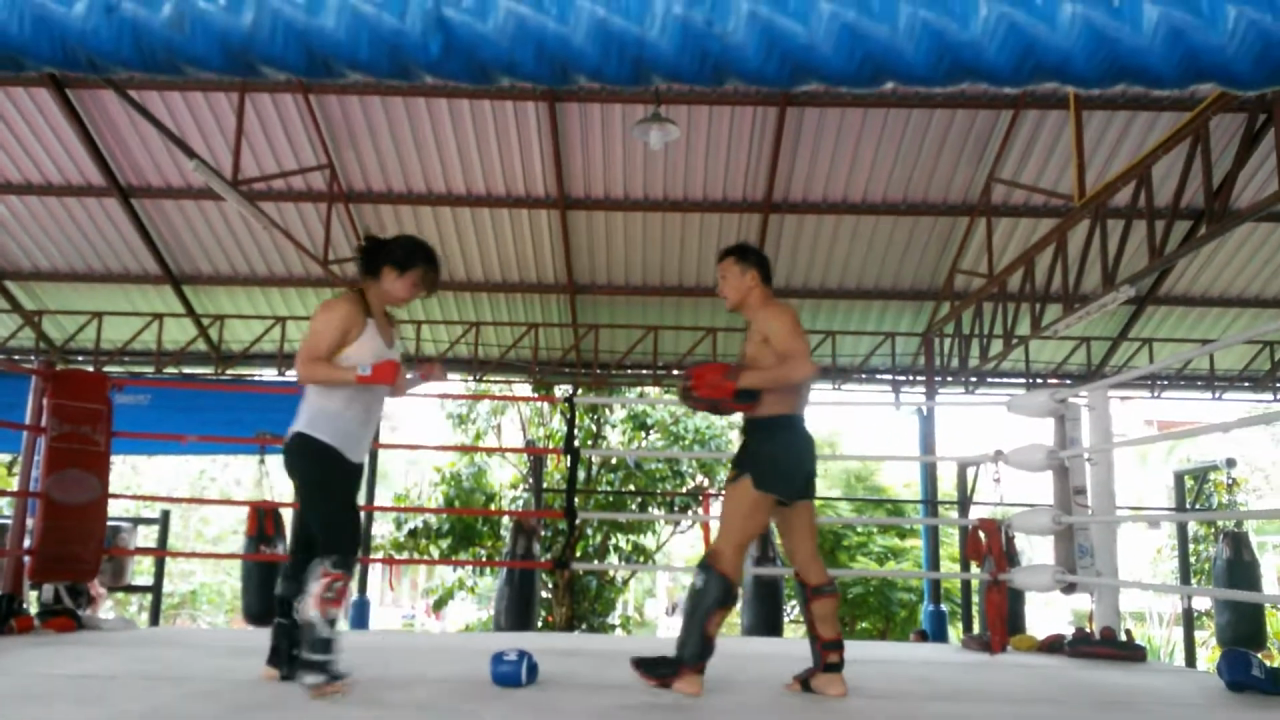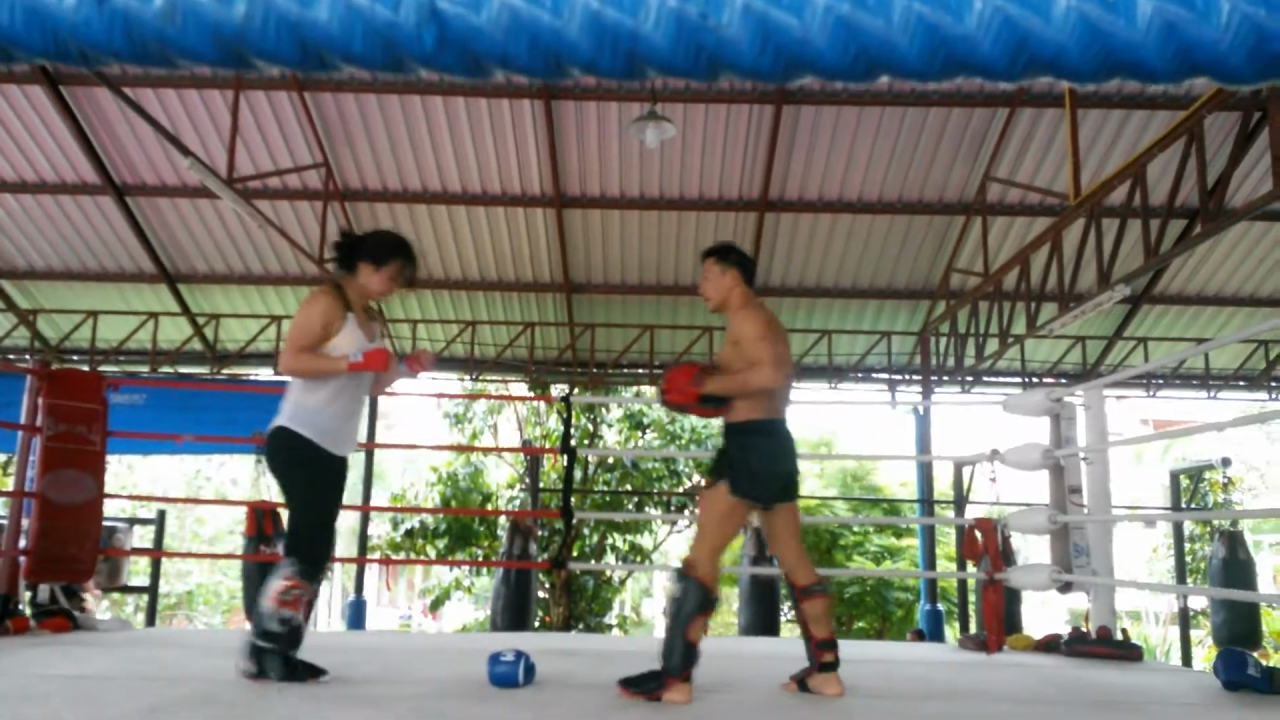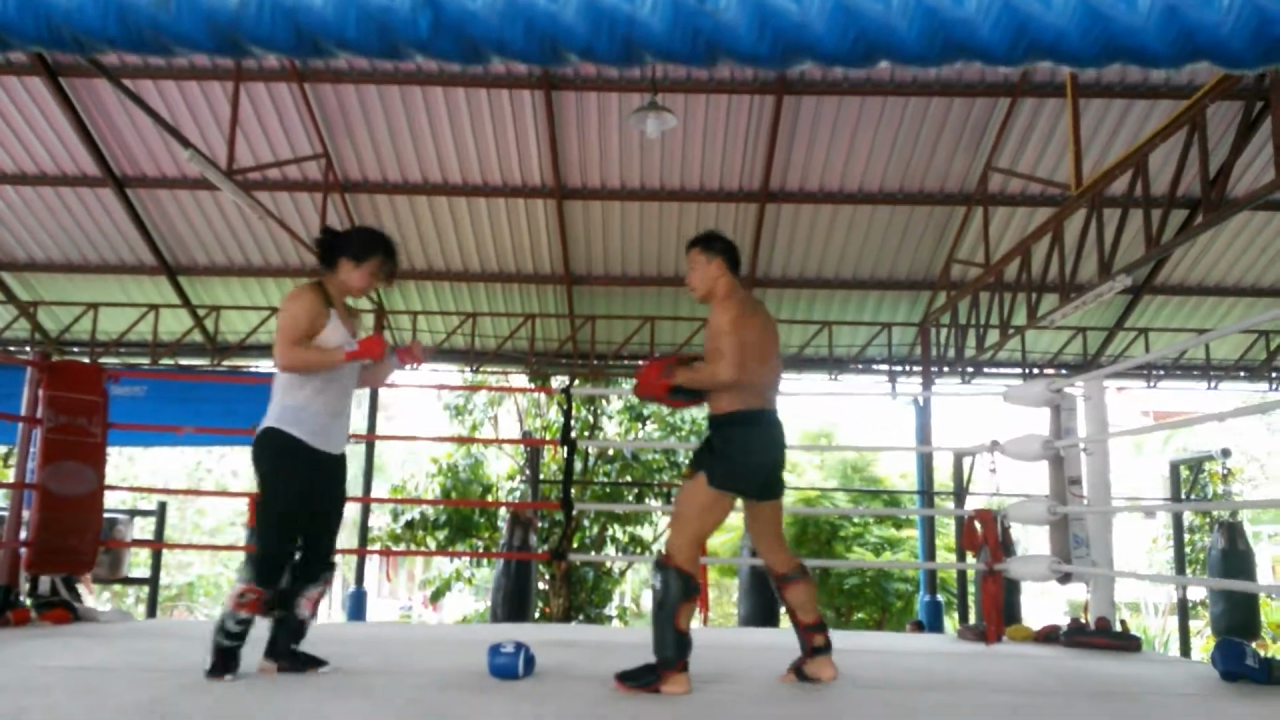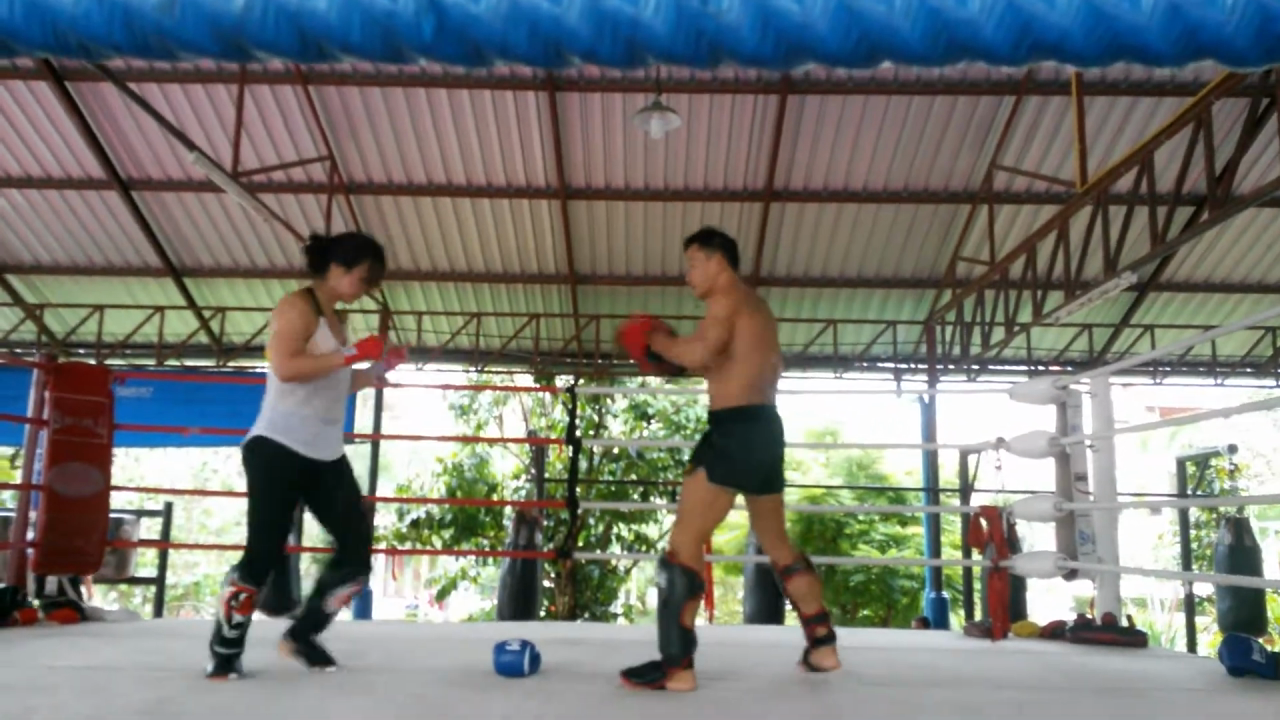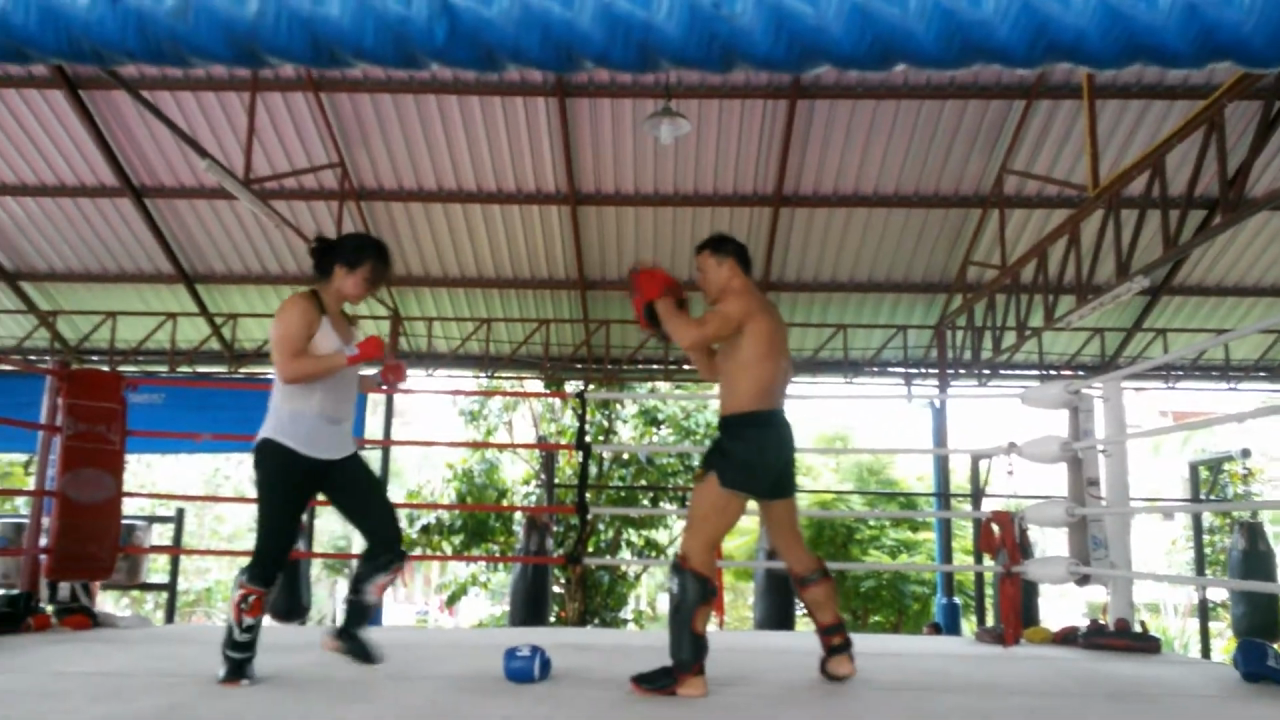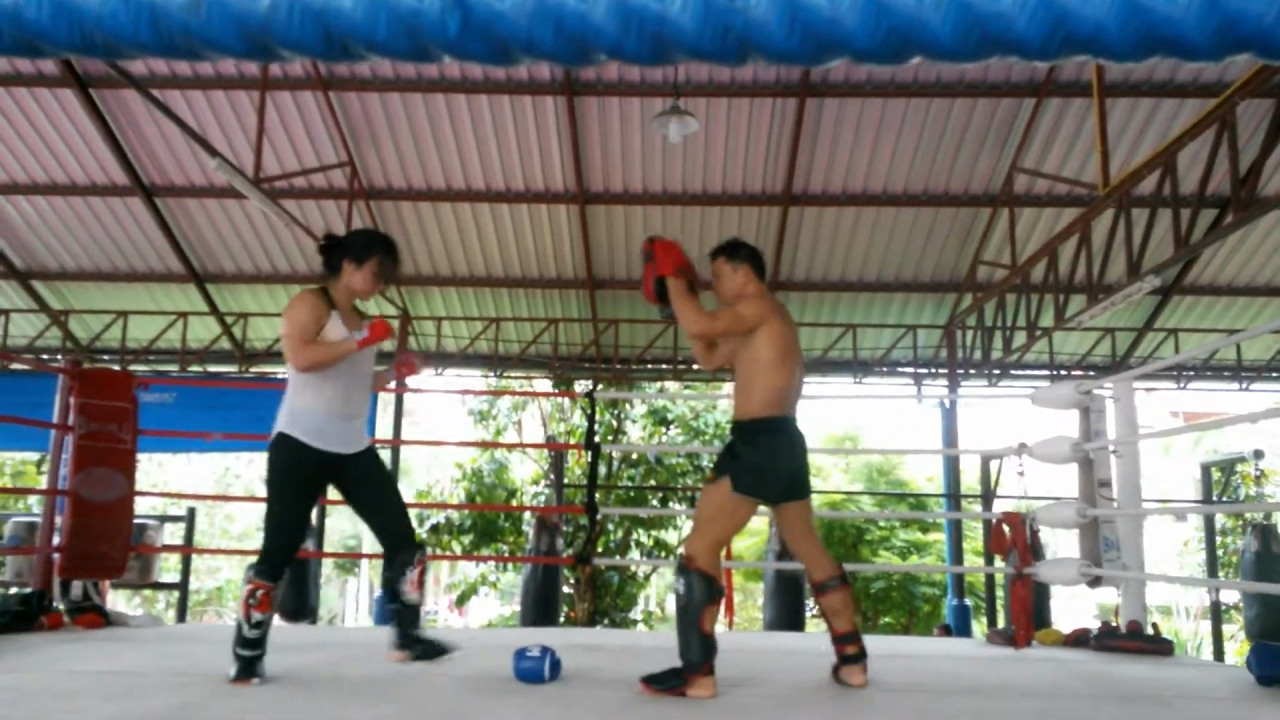
dt=0.1s
person 1, frame 1
left shoulder: (773, 313)
right shoulder: (766, 325)
left elbow: (804, 367)
left wrist: (741, 380)
right wrist: (731, 391)
left hip: (773, 443)
right hip: (789, 444)
left knee: (727, 551)
right knee: (806, 559)
left ankle: (689, 666)
right ankle: (828, 669)
person 1, frame 2
left shoulder: (747, 318)
right shoulder: (766, 324)
left elbow: (770, 375)
left wrist: (711, 385)
right wrist: (718, 391)
left hip: (750, 446)
right hip: (775, 446)
left knee: (702, 557)
right knee: (794, 561)
left ankle: (674, 677)
right ankle: (824, 670)
person 1, frame 3
left shoulder: (726, 308)
right shoulder: (757, 313)
left elbow: (726, 371)
left wrist: (678, 377)
right wrist: (697, 382)
left hip: (734, 437)
right hip: (764, 435)
left knee: (680, 546)
right knee: (773, 550)
left ankle: (671, 668)
right ankle: (817, 654)
person 1, frame 4
left shoulder: (726, 300)
right shoulder: (757, 309)
left elbow: (700, 358)
left wrist: (655, 341)
right wrist: (675, 350)
left hip: (735, 432)
right hip: (764, 430)
left knee: (684, 543)
right knee: (776, 543)
left ankle: (677, 665)
right ankle: (823, 644)
person 1, frame 5
left shoulder: (740, 302)
right shoulder: (765, 313)
left elbow: (692, 336)
right elbow: (713, 363)
left wrist: (661, 302)
right wrist: (671, 313)
left hip: (745, 437)
right hip: (774, 436)
left knee: (695, 548)
right knee: (792, 548)
left ankle: (688, 671)
right ankle: (838, 652)
person 1, frame 6
left shoulder: (758, 305)
right shoulder: (766, 320)
left elbow: (700, 327)
right elbow: (709, 358)
left wrist: (671, 278)
right wrist: (680, 301)
left hip: (758, 444)
right hip: (785, 444)
left knee: (700, 549)
right knee: (813, 554)
left ankle: (697, 672)
right ankle: (852, 660)
person 2, frame 1
left shoulder: (387, 324)
right shoulder: (344, 309)
right elbow: (305, 367)
left wrist: (417, 378)
right wrist: (364, 374)
left hip: (348, 455)
right hip: (314, 444)
left knee: (312, 552)
right knee: (336, 547)
left ankle: (285, 654)
right ankle: (316, 660)
person 2, frame 2
left shoulder: (369, 319)
right shoulder: (324, 302)
left elbow: (369, 384)
right elbow: (291, 361)
left wrist: (407, 367)
right wrist: (355, 360)
left hip: (334, 450)
right hip: (296, 441)
left knee: (311, 553)
right knee: (309, 546)
left ankle: (279, 654)
right ankle: (262, 652)
person 2, frame 3
left shoulder: (350, 316)
right shoulder: (307, 299)
left elbow: (357, 378)
right elbow: (286, 356)
left wrist: (397, 360)
right wrist: (353, 351)
left hip: (328, 450)
right hip: (285, 440)
left knee: (320, 555)
right knee: (275, 548)
left ankle: (283, 648)
right ankle: (226, 650)
person 2, frame 4
left shoulder: (337, 321)
right shoulder: (297, 307)
right elbow: (286, 367)
left wrist: (379, 367)
right wrist: (349, 354)
left hip: (327, 456)
right hip: (278, 449)
left knee: (356, 551)
right knee: (263, 554)
left ankle: (302, 634)
right ankle: (224, 653)
person 2, frame 5
left shoulder: (346, 323)
right shoulder: (300, 308)
right elbow: (288, 368)
left wrist: (382, 377)
right wrist: (352, 356)
left hip: (339, 456)
right hip: (286, 449)
left knee: (388, 538)
right knee: (271, 556)
left ankle: (349, 628)
right ankle: (236, 658)
person 2, frame 6
left shoulder: (362, 321)
right shoulder: (309, 304)
right elbow: (301, 358)
left wrist: (396, 371)
right wrist: (363, 340)
left hip: (355, 450)
right hip: (301, 444)
left knee: (402, 538)
right knee: (279, 551)
left ankle: (407, 636)
right ankle: (246, 655)
